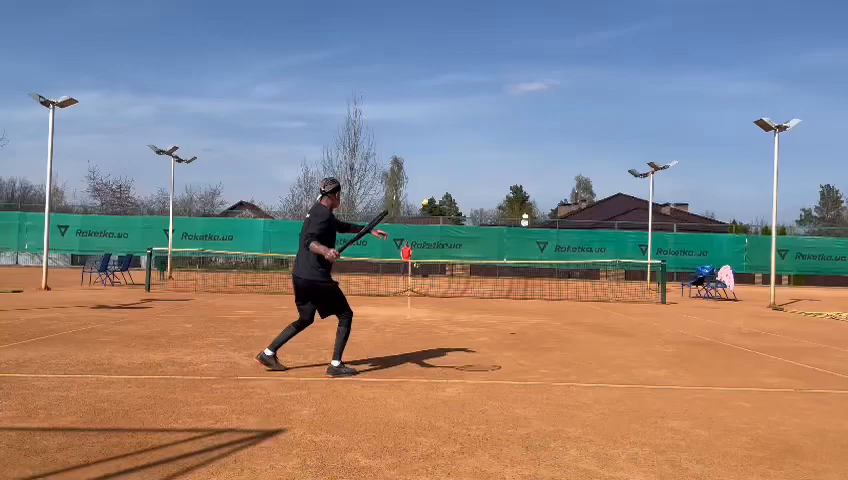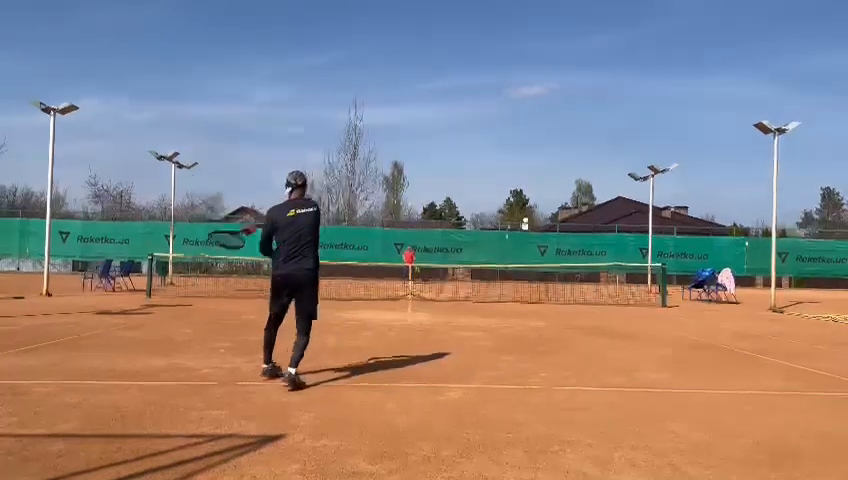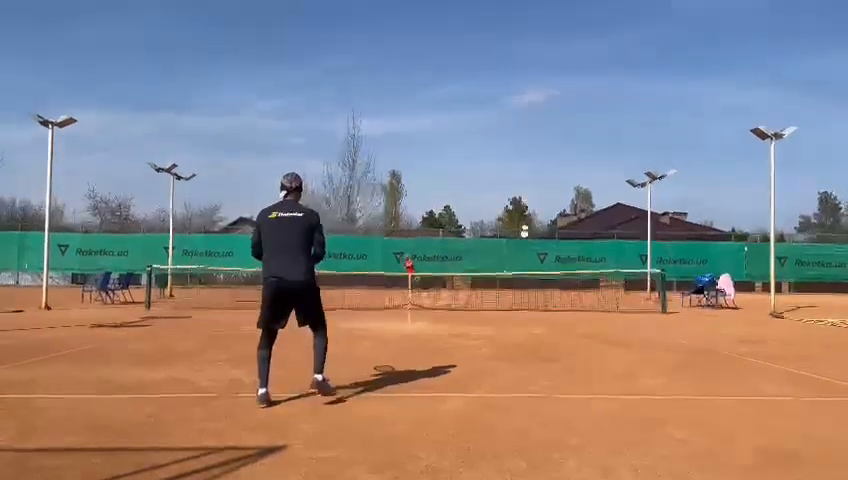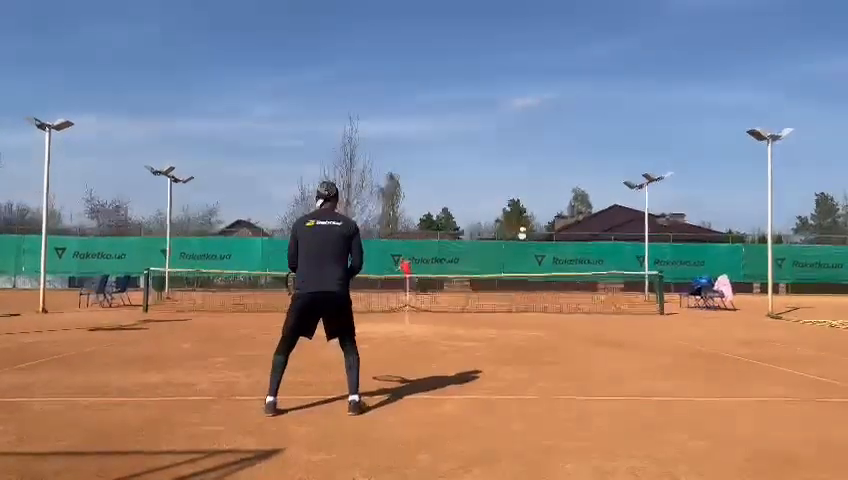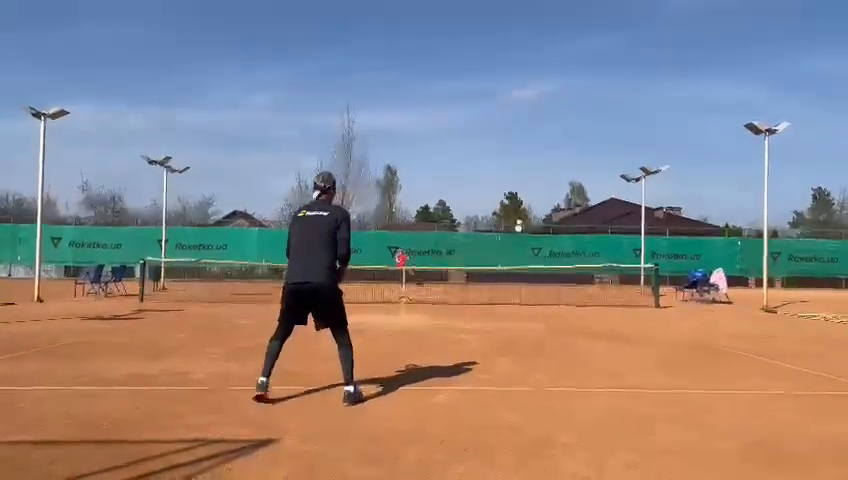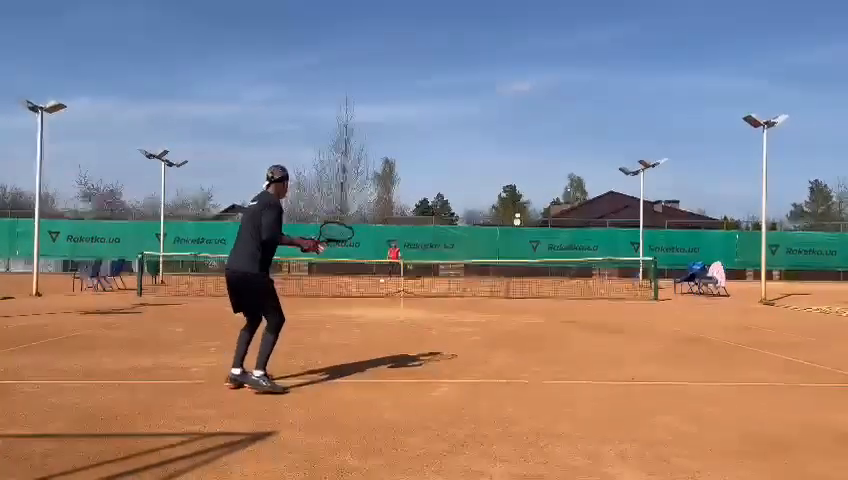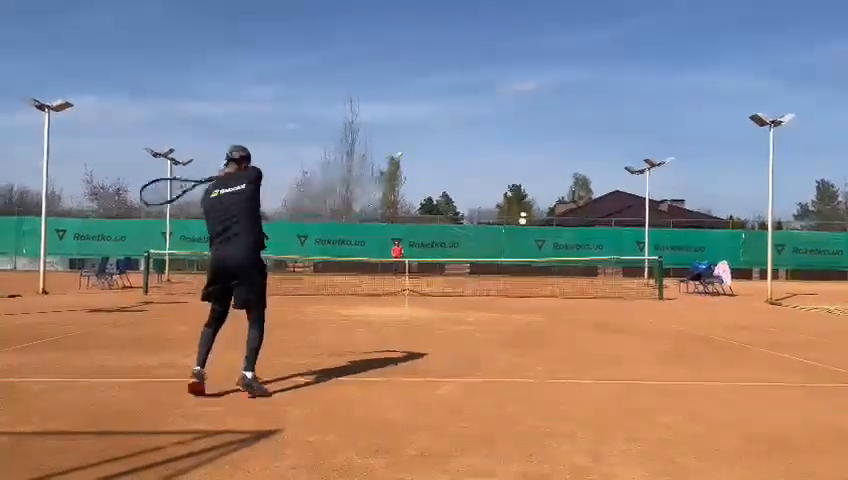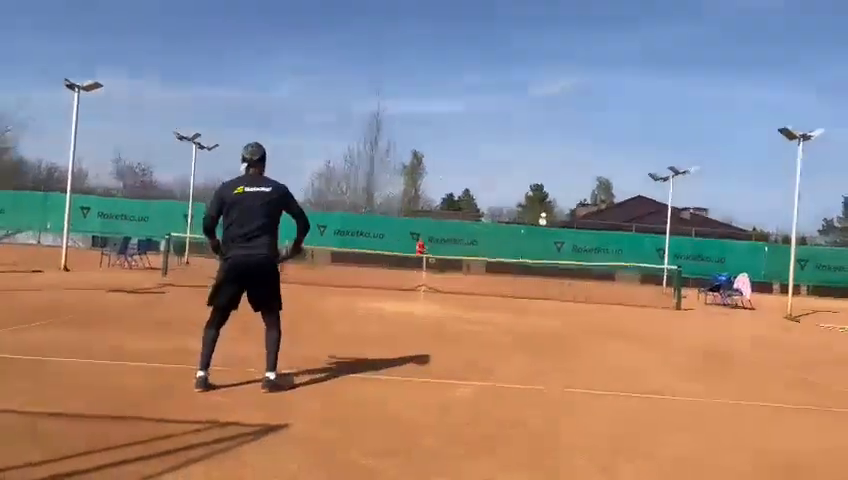
dt=0.7s
person 1, frame 1
left shoulder: (318, 211)
right shoulder: (323, 214)
left elbow: (342, 226)
right elbow: (307, 241)
left wrist: (371, 230)
right wrist: (325, 250)
left hip: (301, 276)
right hip: (315, 278)
left knee: (304, 319)
right knee: (345, 316)
left ankle: (269, 353)
right ankle: (335, 365)
person 1, frame 2
left shoulder: (274, 213)
right shoulder: (314, 207)
left elbow: (264, 248)
right wrist: (263, 225)
left hip: (281, 275)
right hip: (307, 275)
left knee: (273, 321)
right knee: (303, 328)
left ankle: (268, 366)
right ankle: (291, 371)
person 1, frame 3
left shoulder: (264, 215)
right shoulder: (310, 216)
left elbow: (256, 251)
right elbow: (318, 253)
left hip: (273, 283)
right hip: (303, 283)
left knee: (266, 337)
right knee: (319, 330)
left ankle: (262, 391)
right ankle: (319, 378)
person 1, frame 4
left shoulder: (301, 223)
right shoulder: (349, 225)
left elbow: (292, 262)
right elbow: (357, 264)
left hip: (305, 293)
right hip: (337, 294)
left knee: (285, 345)
right knee: (349, 346)
left ankle: (271, 400)
right ankle: (354, 399)
person 1, frame 5
left shoulder: (299, 214)
right shoulder: (340, 214)
left elbow: (289, 251)
right elbow: (344, 252)
right wrist: (340, 272)
left hip: (293, 282)
right hip: (323, 283)
left knee: (281, 332)
right knee: (341, 335)
left ankle: (263, 381)
right ankle: (350, 390)
person 1, frame 6
left shoulder: (257, 202)
right shoulder: (272, 203)
right elbow: (269, 236)
left wrist: (303, 243)
right wrist: (301, 243)
left hip: (234, 269)
right hip: (252, 271)
left knee: (252, 320)
right knee: (275, 320)
left ankle: (237, 373)
right ankle: (258, 375)
person 1, frame 7
left shoulder: (209, 192)
right shoulder: (253, 176)
left elbow: (212, 230)
left hip: (220, 260)
right hip: (248, 259)
left knee: (216, 317)
right knee: (256, 319)
left ankle: (199, 371)
right ankle: (248, 375)
person 1, frame 8
left shoulder: (226, 189)
right shoulder: (278, 190)
left elbow: (208, 225)
right elbow: (303, 223)
left wrist: (217, 248)
right wrist: (295, 247)
left hip: (233, 260)
right hip: (264, 261)
left knee: (216, 318)
right knee: (272, 319)
left ankle: (202, 374)
right ankle: (270, 376)
